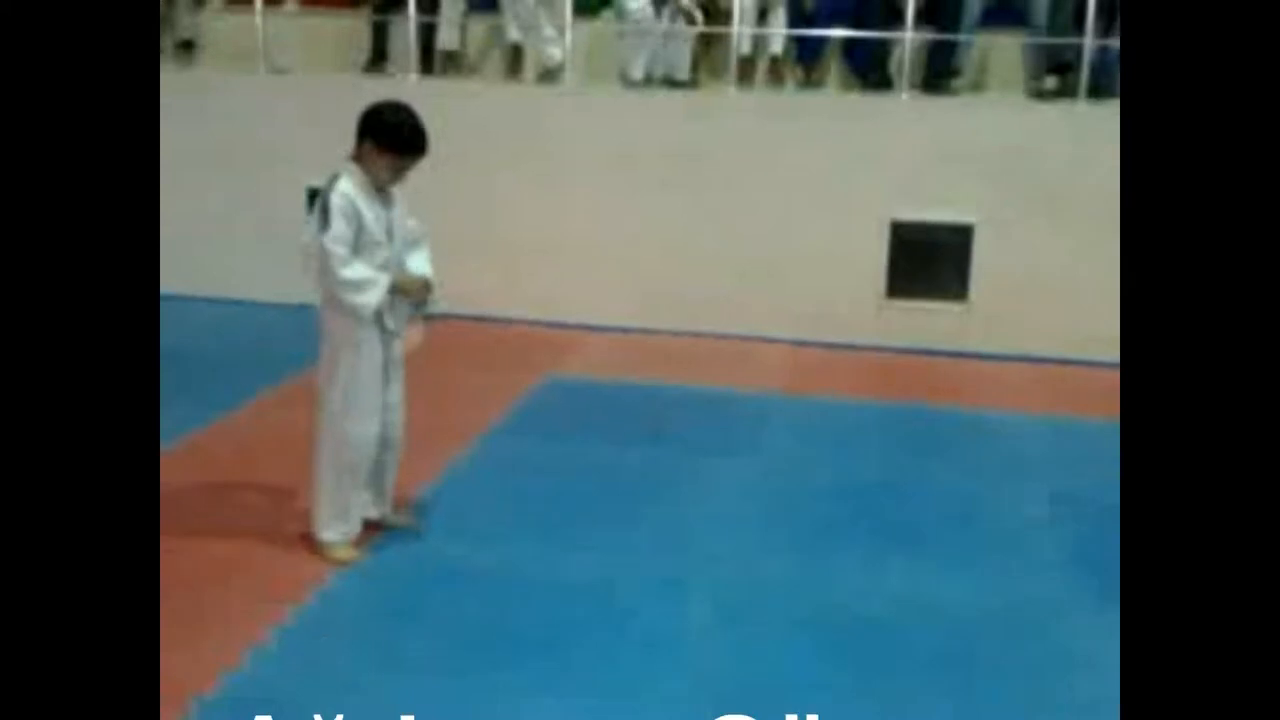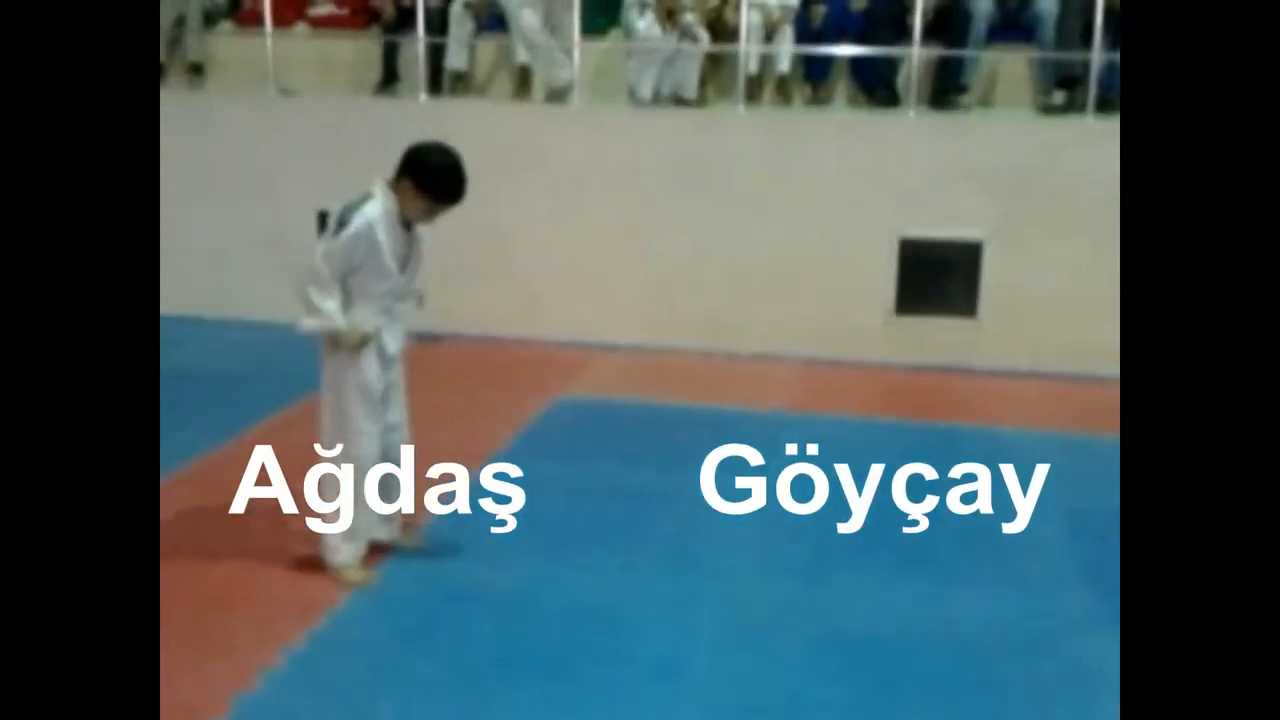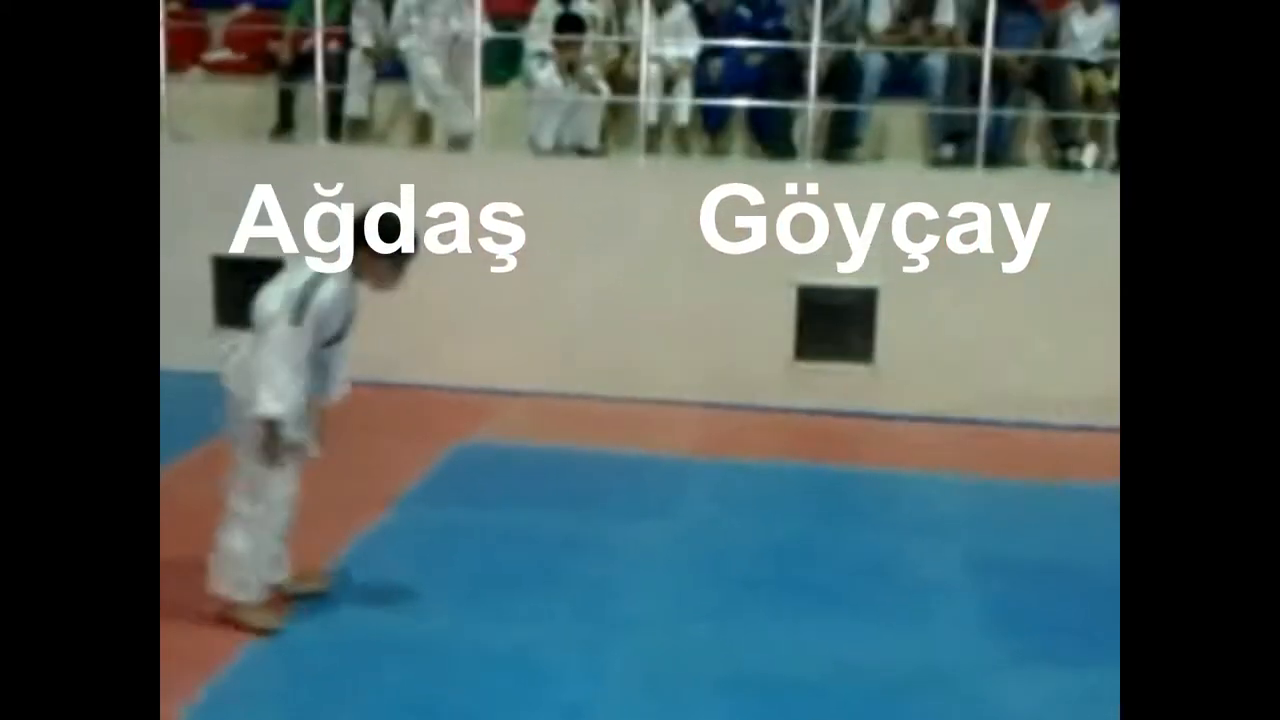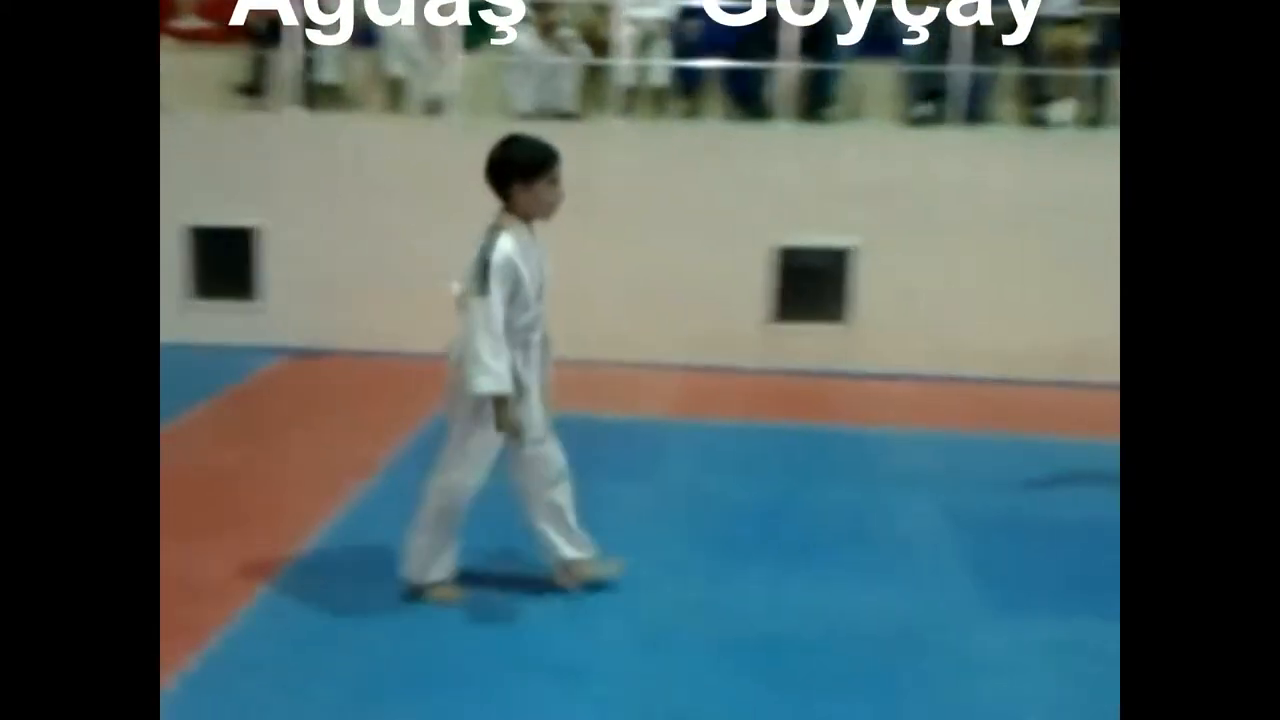
dt=0.7s
person 1, frame 1
left shoulder: (388, 196)
right shoulder: (339, 198)
left elbow: (413, 242)
right elbow: (334, 270)
left wrist: (419, 278)
right wrist: (393, 285)
left hip: (387, 327)
right hip: (352, 329)
left knee: (388, 423)
right knee: (350, 428)
left ankle: (373, 505)
right ankle: (334, 529)
person 1, frame 2
left shoulder: (403, 221)
right shoulder: (362, 219)
right elbow: (320, 278)
left wrist: (408, 295)
right wrist: (339, 330)
left hip: (387, 347)
right hip: (353, 350)
left knee: (390, 443)
right knee: (353, 450)
left ankle: (381, 526)
right ankle: (342, 550)
person 1, frame 3
left shoulder: (343, 288)
right shoulder: (322, 291)
right elbow: (282, 357)
left wrist: (315, 411)
right wrist: (276, 424)
left hip: (286, 391)
right hip: (260, 390)
left knee: (278, 485)
right knee: (266, 488)
left ankle: (270, 577)
right ankle: (240, 594)
person 1, frame 4
left shoulder: (525, 241)
right shoulder: (500, 251)
right elbow: (484, 329)
right wrist: (499, 400)
left hip: (522, 377)
right hip: (492, 382)
left knee: (546, 467)
right knee: (460, 476)
left ankle: (572, 559)
right ankle: (424, 573)
